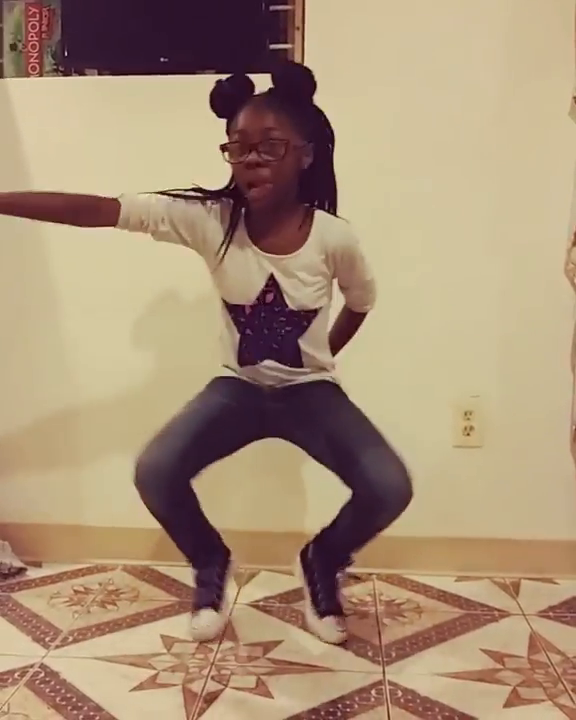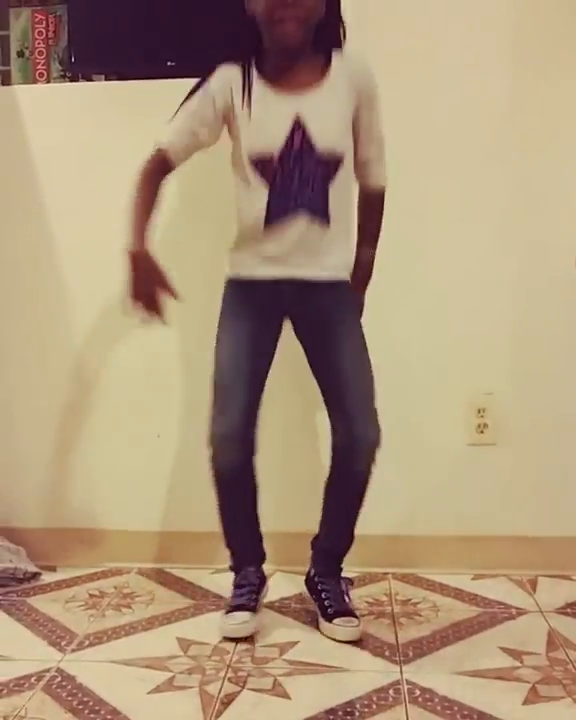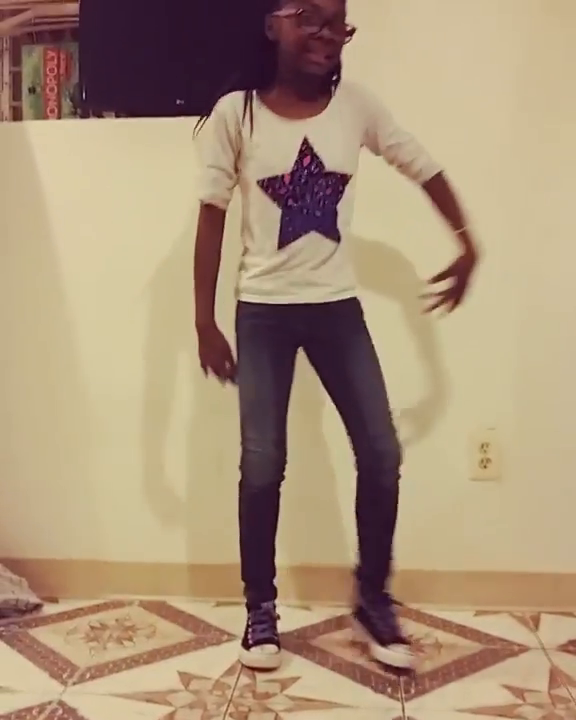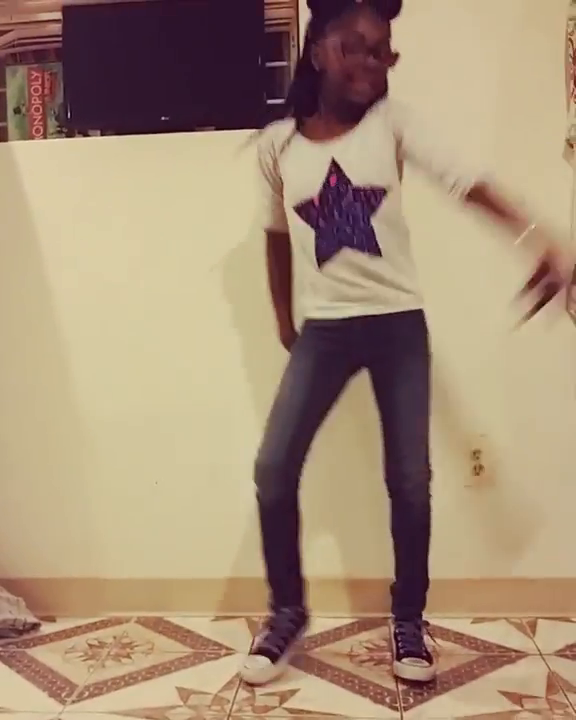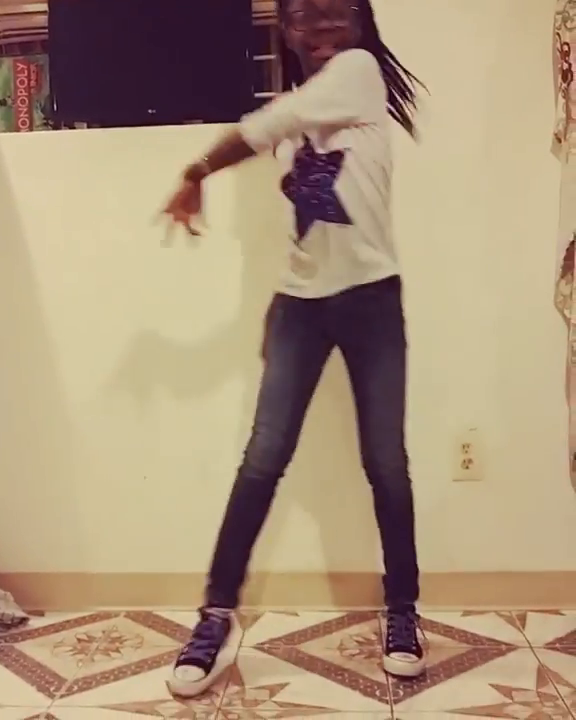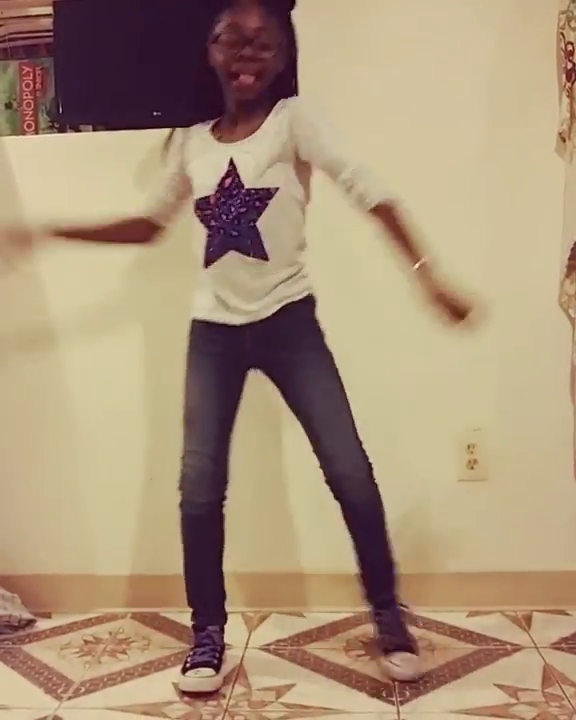
dt=0.4s
person 1, frame 1
left shoulder: (334, 238)
right shoulder: (208, 220)
left elbow: (361, 305)
right elbow: (101, 210)
left wrist: (319, 356)
left hip: (311, 392)
right hip: (238, 389)
left knee: (388, 490)
right knee: (155, 475)
left ankle: (322, 563)
right ankle: (212, 567)
person 1, frame 2
left shoulder: (354, 79)
right shoulder: (228, 88)
left elbow: (373, 182)
right elbow: (160, 160)
left wrist: (361, 272)
right wrist: (138, 247)
left hip: (325, 286)
right hip: (250, 286)
left knee: (359, 439)
right knee: (228, 438)
left ankle: (326, 574)
right ankle: (248, 574)
person 1, frame 3
left shoulder: (354, 106)
right shoulder: (235, 114)
left elbow: (422, 166)
right elbow: (210, 216)
left wrist: (465, 240)
right wrist: (199, 322)
left hip: (337, 308)
right hip: (261, 310)
left knee: (382, 454)
right knee: (261, 464)
left ankle: (373, 598)
right ankle: (260, 606)
person 1, frame 4
left shoulder: (394, 122)
right shoulder: (278, 144)
left elbow: (465, 181)
right wrist: (284, 324)
left hip: (398, 326)
right hip: (323, 330)
left knee: (409, 481)
right knee: (274, 466)
left ankle: (408, 621)
right ankle: (286, 612)
person 1, frame 5
left shoulder: (360, 71)
right shoulder: (298, 124)
left elbow: (266, 126)
left wrist: (193, 175)
right wrist: (269, 312)
left hip: (370, 298)
right hip: (300, 303)
left knee: (386, 463)
right knee: (262, 459)
left ankle: (401, 613)
right ankle: (216, 614)
person 1, frame 6
left shoulder: (291, 120)
right shoulder: (193, 142)
left elbow: (364, 187)
right elbow: (155, 223)
left wrist: (422, 267)
left hip: (285, 320)
right hip: (211, 329)
left knee: (349, 469)
right knee: (200, 485)
left ankle: (386, 611)
right ankle: (208, 628)
